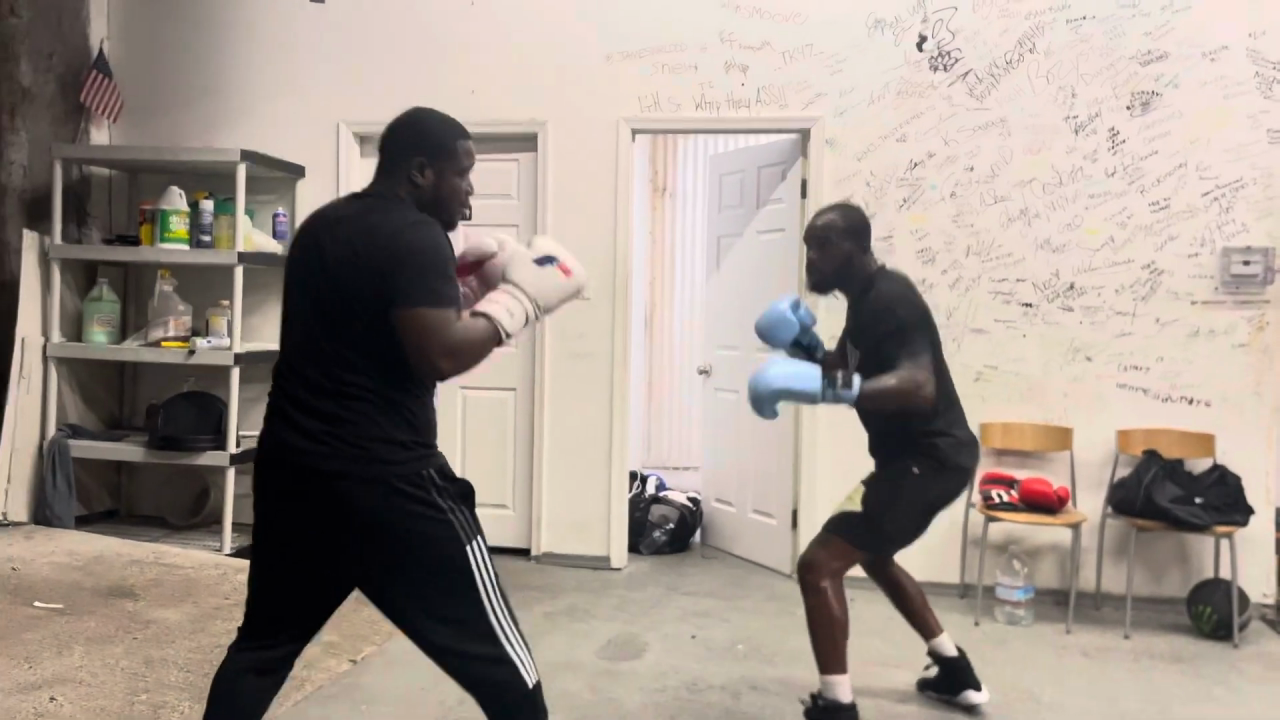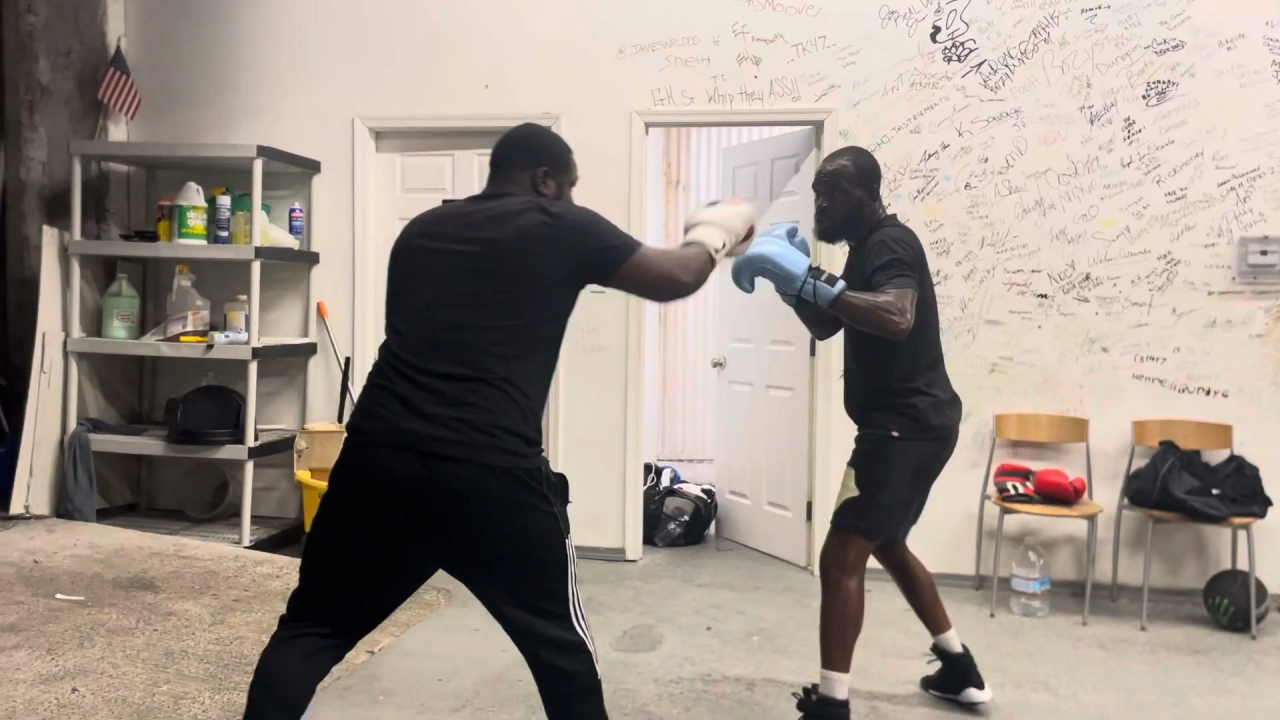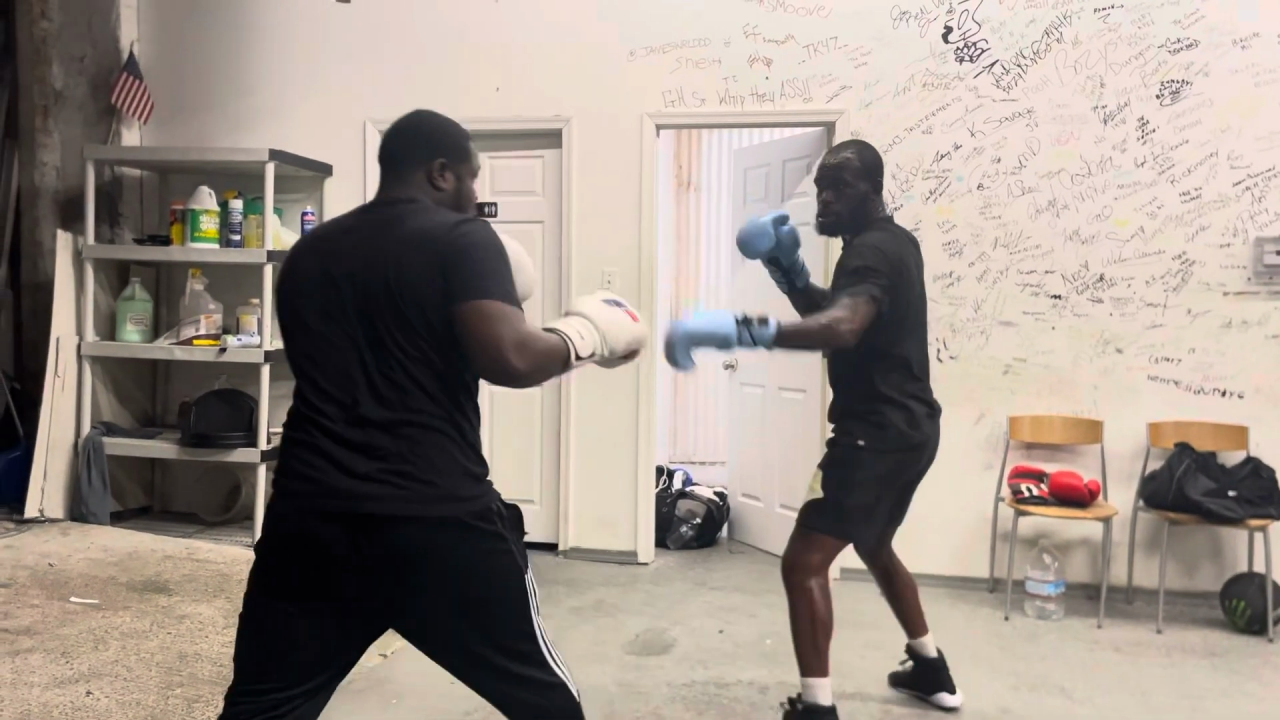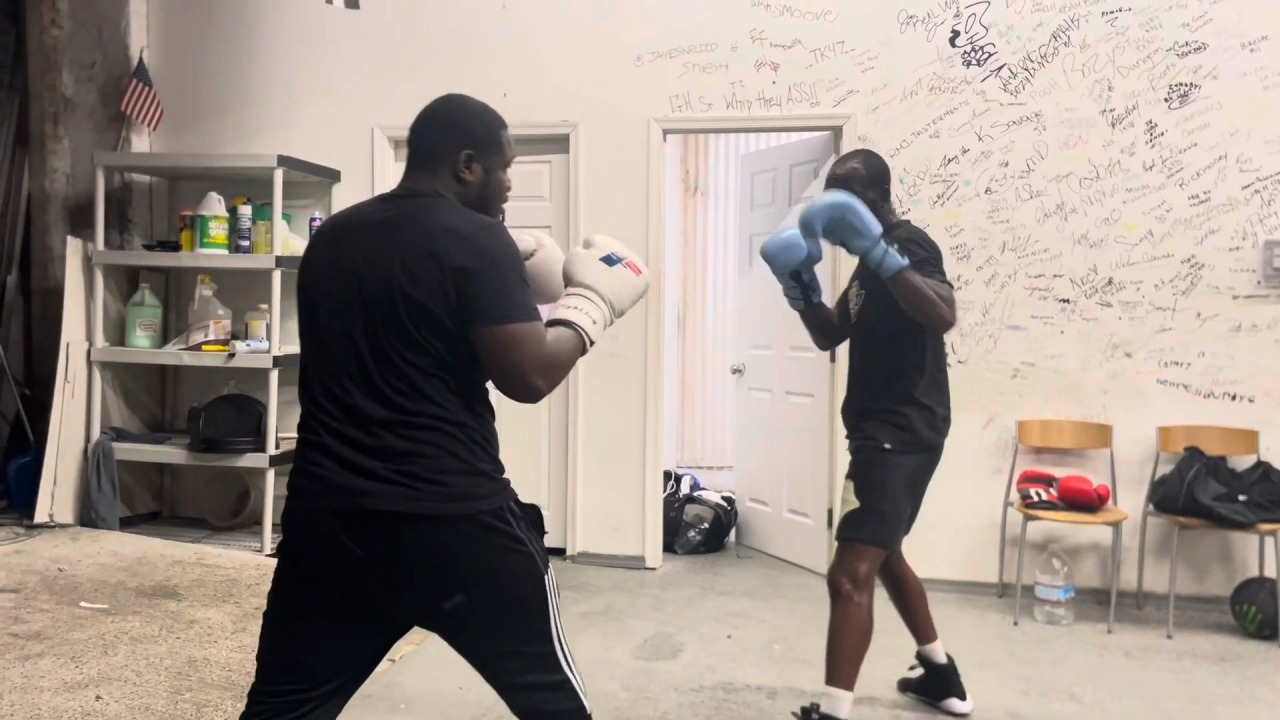
dt=0.5s
person 1, frame 1
left shoulder: (321, 225)
right shoulder: (413, 237)
right elbow: (439, 355)
left wrist: (454, 284)
right wrist: (520, 296)
left hip: (292, 468)
right hip: (388, 479)
left knee: (263, 643)
right knee: (495, 658)
person 1, frame 2
left shoulder: (422, 231)
right shoulder: (560, 228)
right elbow: (674, 277)
right wrist: (718, 229)
left hip: (379, 456)
right hip: (490, 472)
left knee: (310, 630)
right knee: (560, 645)
person 1, frame 3
left shoulder: (307, 253)
right shoulder: (460, 239)
right elbow: (509, 358)
right wrist: (587, 332)
left hip: (311, 517)
right hip: (442, 517)
person 1, frame 4
left shoulder: (329, 239)
right shoulder: (475, 240)
right elbow: (528, 374)
right wrist: (594, 300)
left hip: (329, 516)
right hip: (456, 517)
person 2, frame 1
left shoulder: (889, 298)
right shoulder: (865, 299)
left elbow: (919, 387)
right elbow: (846, 372)
left wrist: (825, 383)
right wrist: (803, 346)
left hip: (927, 460)
right hip: (929, 456)
left knee: (818, 565)
right knee: (874, 554)
right ankle: (956, 672)
person 2, frame 2
left shoulder: (890, 244)
right shoulder: (868, 248)
left elbow: (897, 319)
right elbow: (827, 326)
left wrist: (813, 282)
right wrist: (795, 284)
left hip: (903, 425)
right hip: (916, 422)
left knee: (842, 559)
right knee: (887, 544)
right ankle: (959, 668)
person 2, frame 3
left shoulder: (874, 250)
right shoulder: (889, 243)
left elbow: (840, 326)
right elbow: (827, 316)
left wrist: (740, 330)
right wrist: (786, 267)
left hip: (878, 433)
right hip: (908, 427)
left knee: (804, 562)
right knee: (874, 546)
right ankle: (932, 670)
person 2, frame 4
left shoulder: (908, 245)
right shoulder: (870, 259)
left elbow: (943, 315)
right elbow: (830, 336)
left wrist: (876, 251)
right wrist: (800, 286)
left hip: (899, 434)
right hip: (889, 432)
left knee: (851, 575)
right knee: (883, 553)
